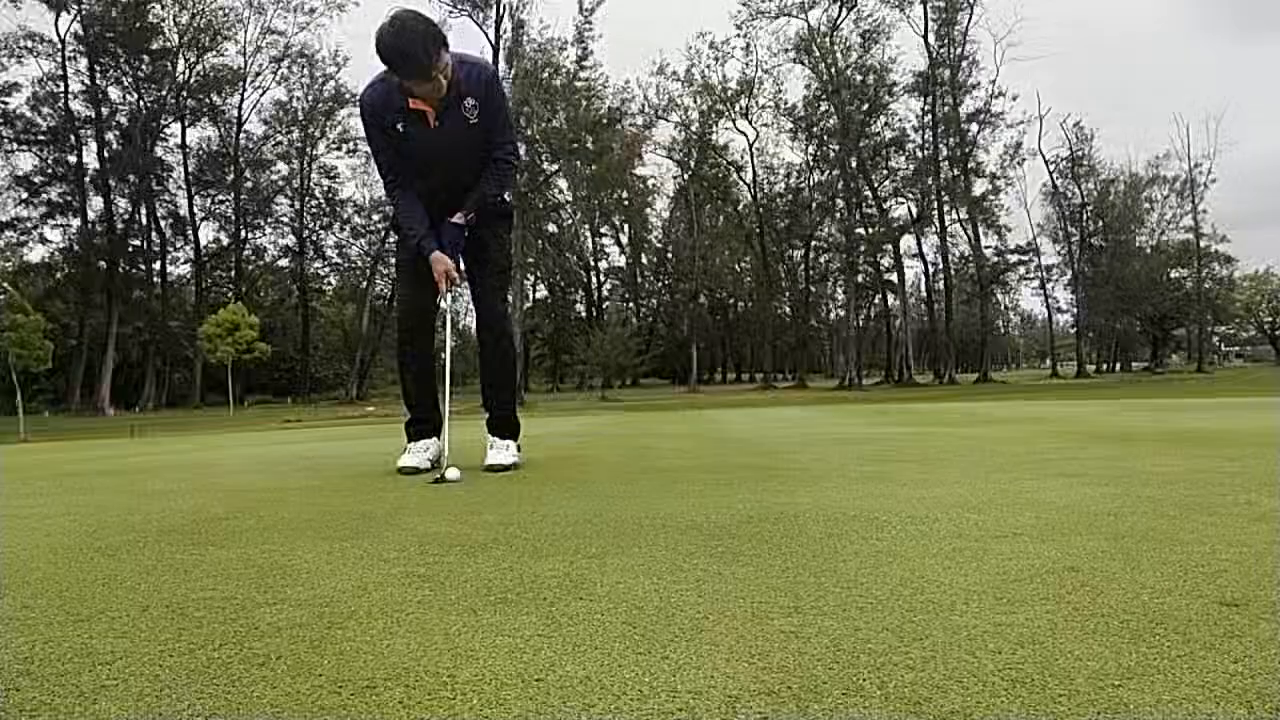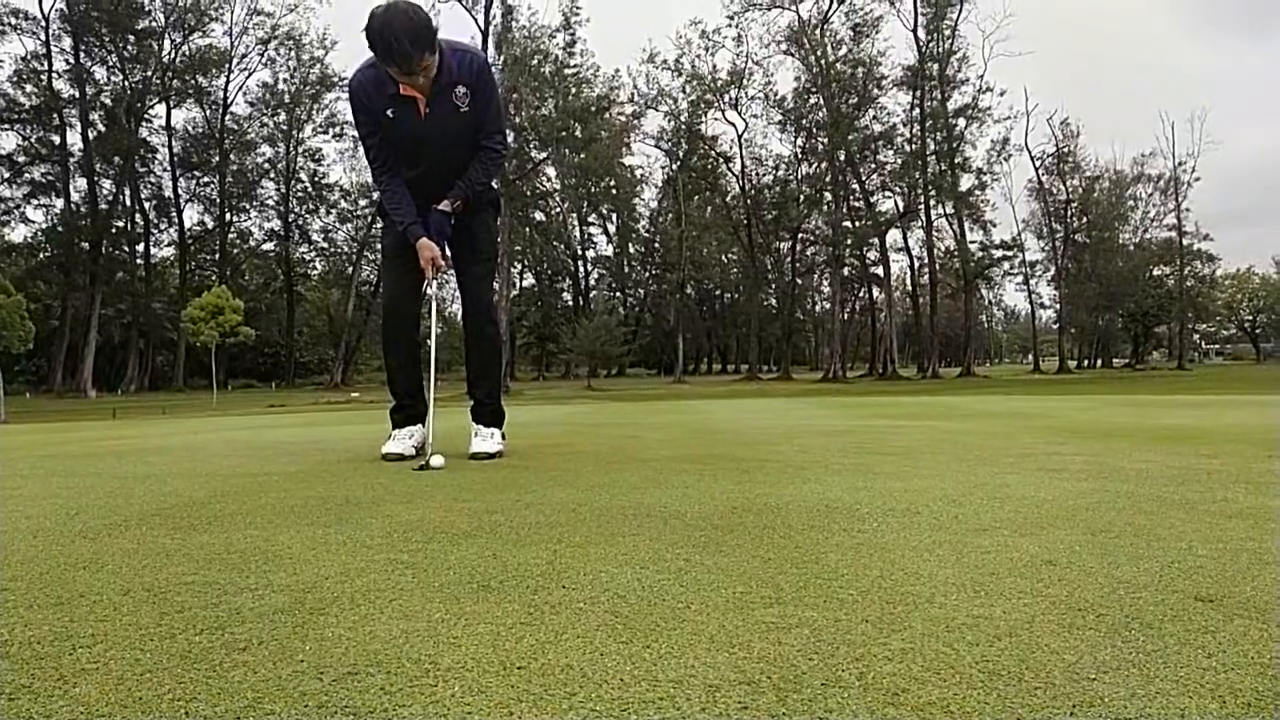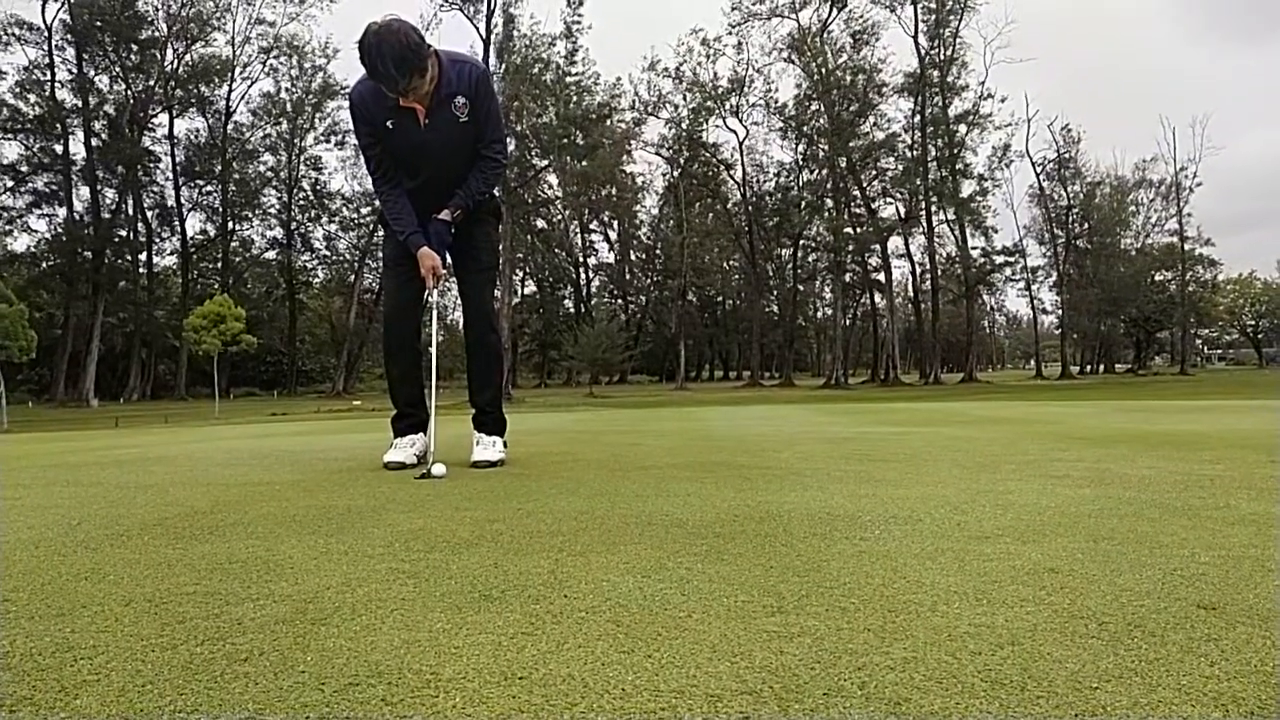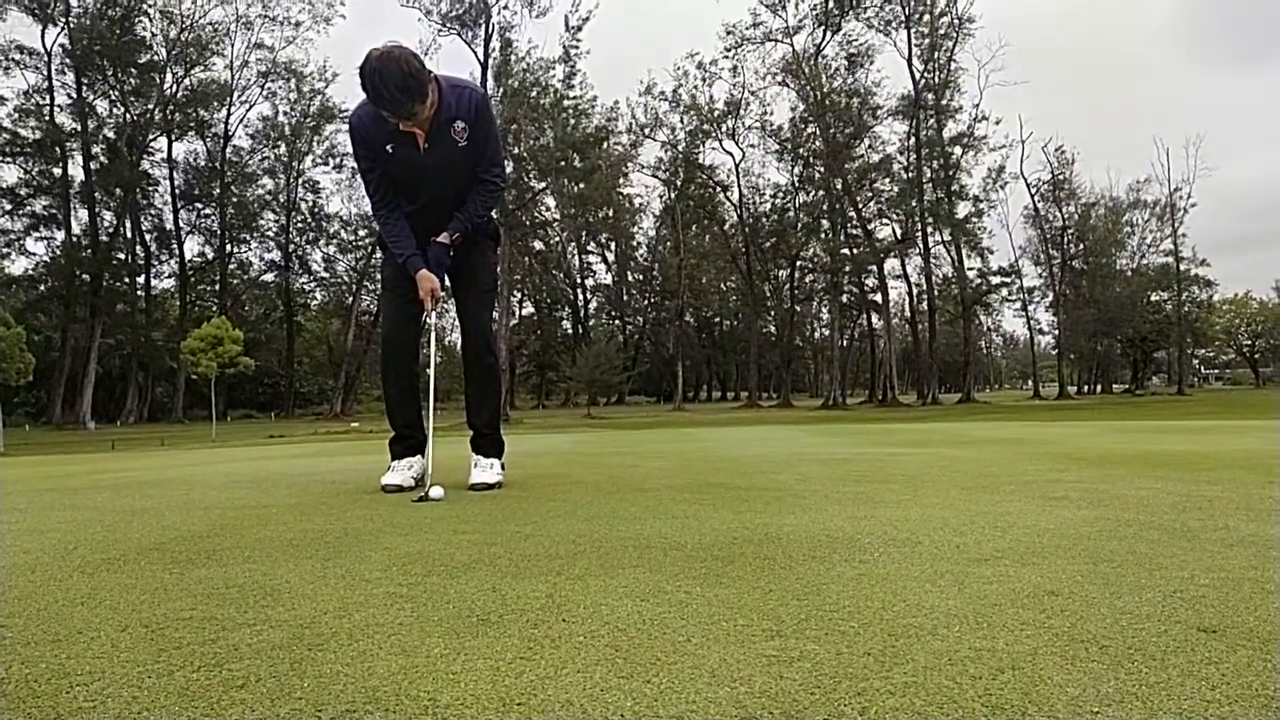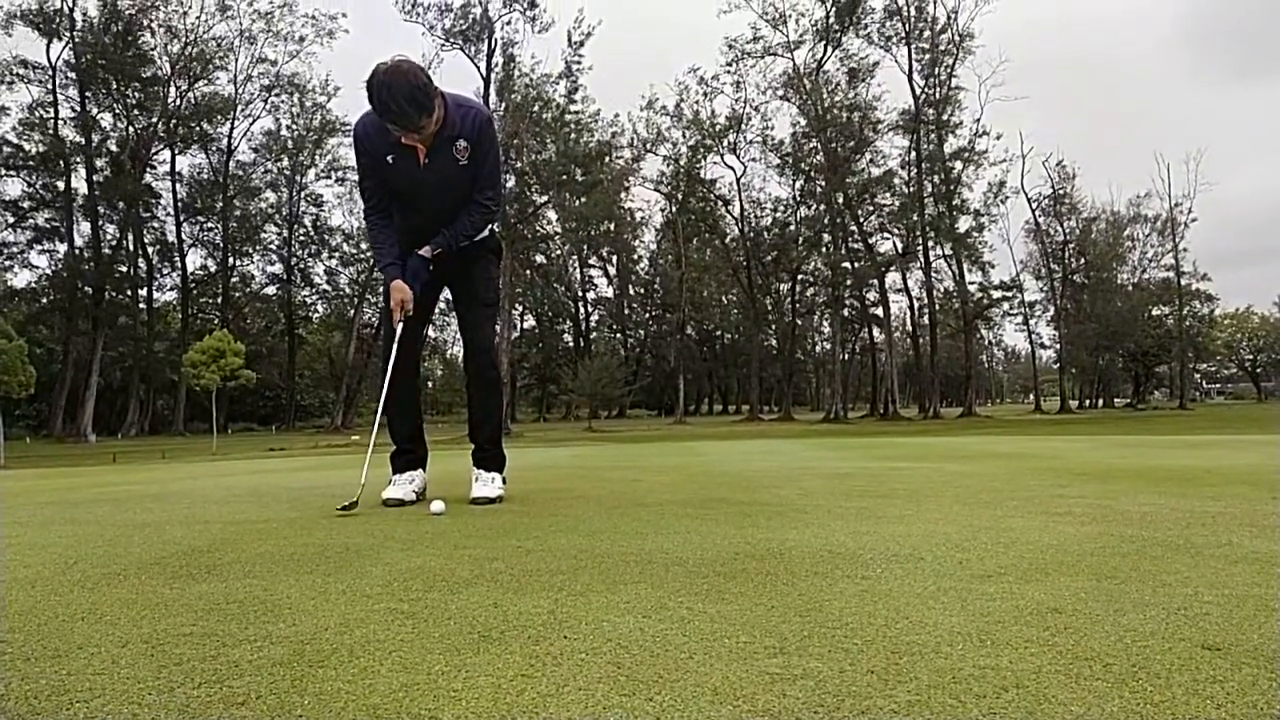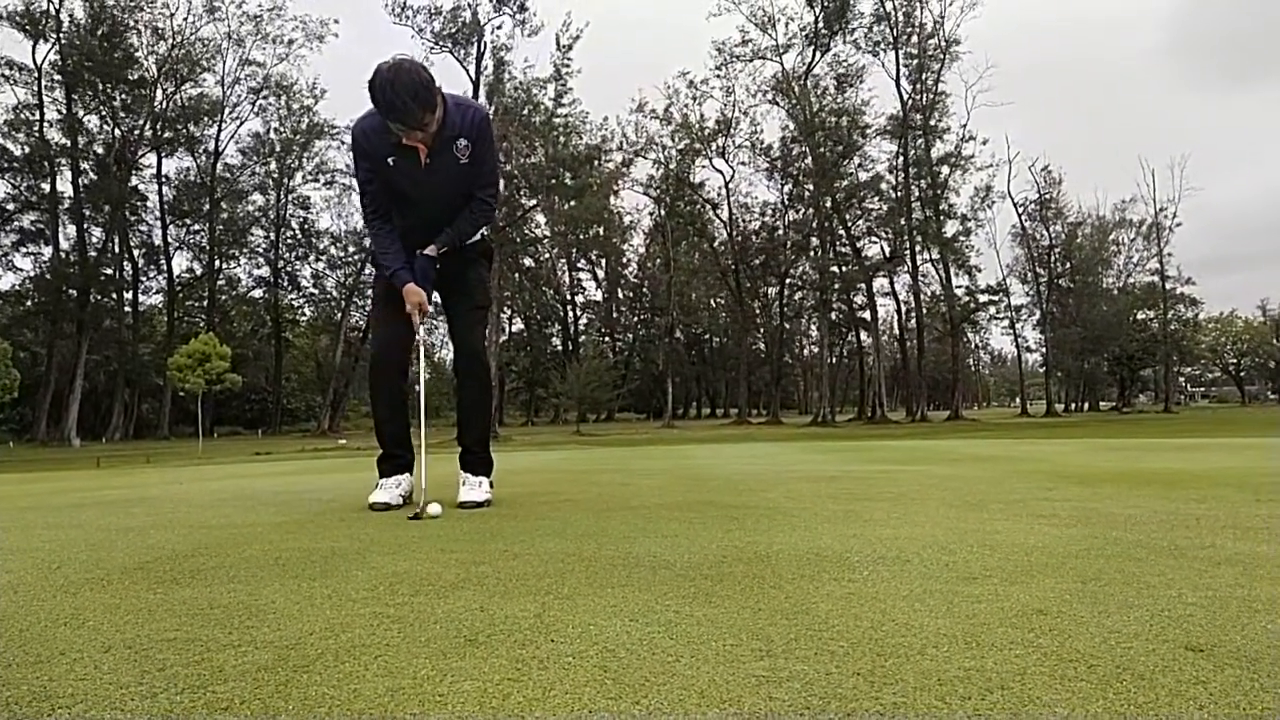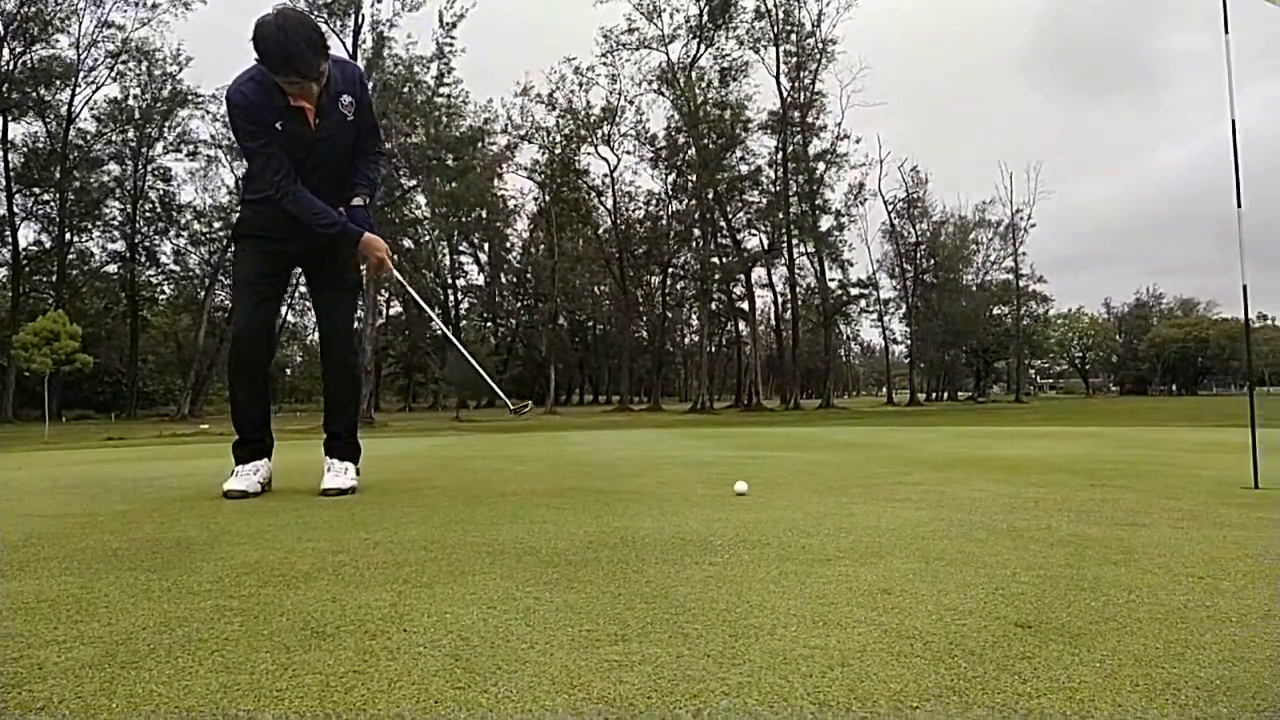
dt=0.7s
person 1, frame 1
left shoulder: (481, 77)
right shoulder: (376, 102)
left elbow: (505, 158)
right elbow: (397, 186)
left wrist: (464, 217)
right wrist: (430, 249)
left hip: (482, 212)
right hip: (419, 220)
left knee: (493, 316)
right knee: (412, 322)
left ankle: (504, 434)
right ankle: (423, 435)
person 1, frame 2
left shoulder: (472, 66)
right shoulder: (365, 86)
left elbow: (494, 146)
right elbow: (384, 172)
left wrist: (452, 203)
right wrist: (416, 234)
left hip: (469, 200)
right hip: (405, 207)
left knee: (479, 303)
right knee: (397, 307)
left ankle: (488, 422)
right ankle: (407, 422)
person 1, frame 3
left shoulder: (471, 76)
right shoulder: (365, 99)
left elbow: (494, 156)
right elbow: (385, 182)
left wrist: (452, 212)
right wrist: (417, 244)
left hip: (470, 208)
right hip: (406, 216)
left knee: (480, 312)
right knee: (398, 316)
left ankle: (489, 429)
right ankle: (409, 430)
person 1, frame 4
left shoulder: (470, 101)
right shoulder: (364, 123)
left elbow: (493, 179)
right elbow: (384, 205)
left wrist: (450, 236)
right wrist: (416, 267)
left hip: (469, 232)
right hip: (405, 239)
left knee: (478, 335)
right knee: (396, 339)
left ankle: (488, 452)
right ankle: (407, 452)
person 1, frame 5
left shoulder: (475, 120)
right shoulder: (368, 133)
left elbow: (487, 203)
right elbow: (377, 214)
left wrist: (433, 251)
right wrist: (393, 275)
left hip: (470, 249)
right hip: (406, 253)
left knee: (481, 349)
right knee: (397, 351)
left ankle: (488, 466)
right ankle: (409, 467)
person 1, frame 6
left shoulder: (473, 120)
right shoulder: (367, 134)
left elbow: (486, 199)
right elbow: (377, 217)
left wrist: (436, 251)
right wrist: (402, 279)
left hip: (462, 251)
right hip: (401, 255)
left knee: (471, 353)
right knee: (385, 356)
left ankle: (476, 470)
right ankle: (396, 470)
person 1, frame 7
left shoulder: (349, 78)
right shoulder: (245, 96)
left elbow: (370, 148)
right elbow: (282, 187)
left wrist: (359, 203)
right wrist: (356, 236)
left hip: (335, 225)
right hip: (267, 227)
left knee: (339, 337)
right knee: (248, 336)
left ankle: (342, 456)
right ankle: (253, 457)
